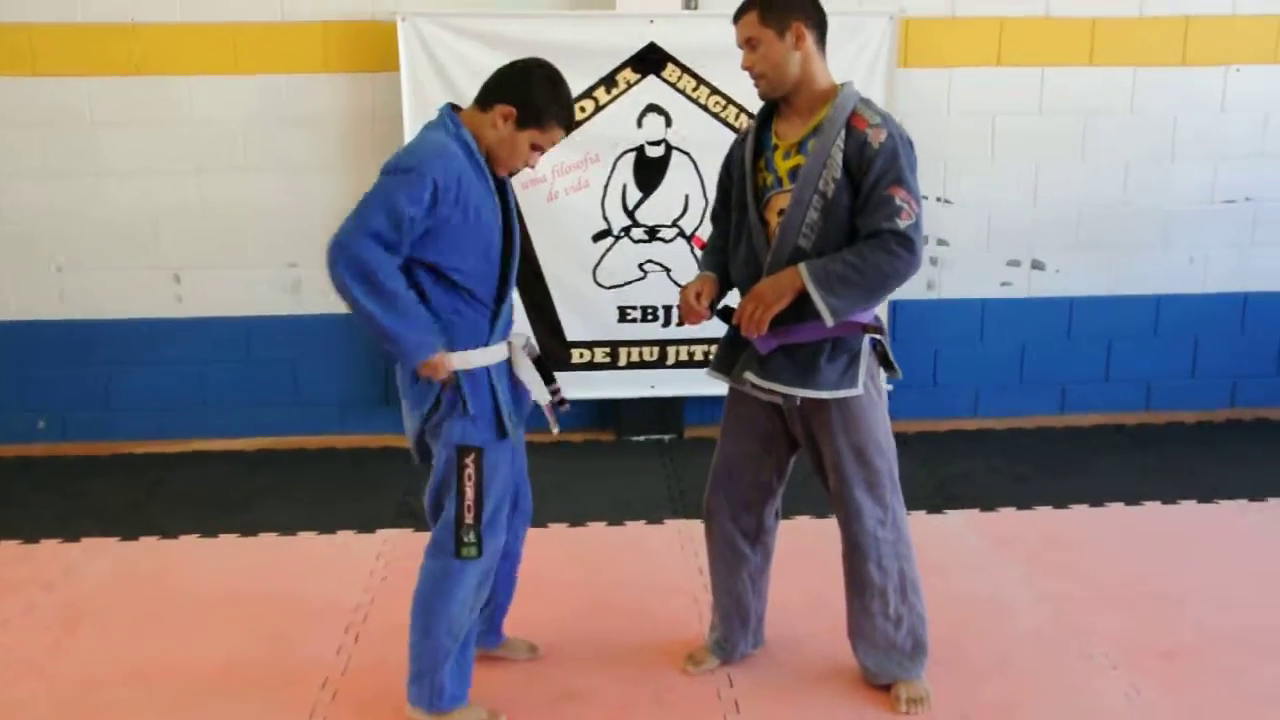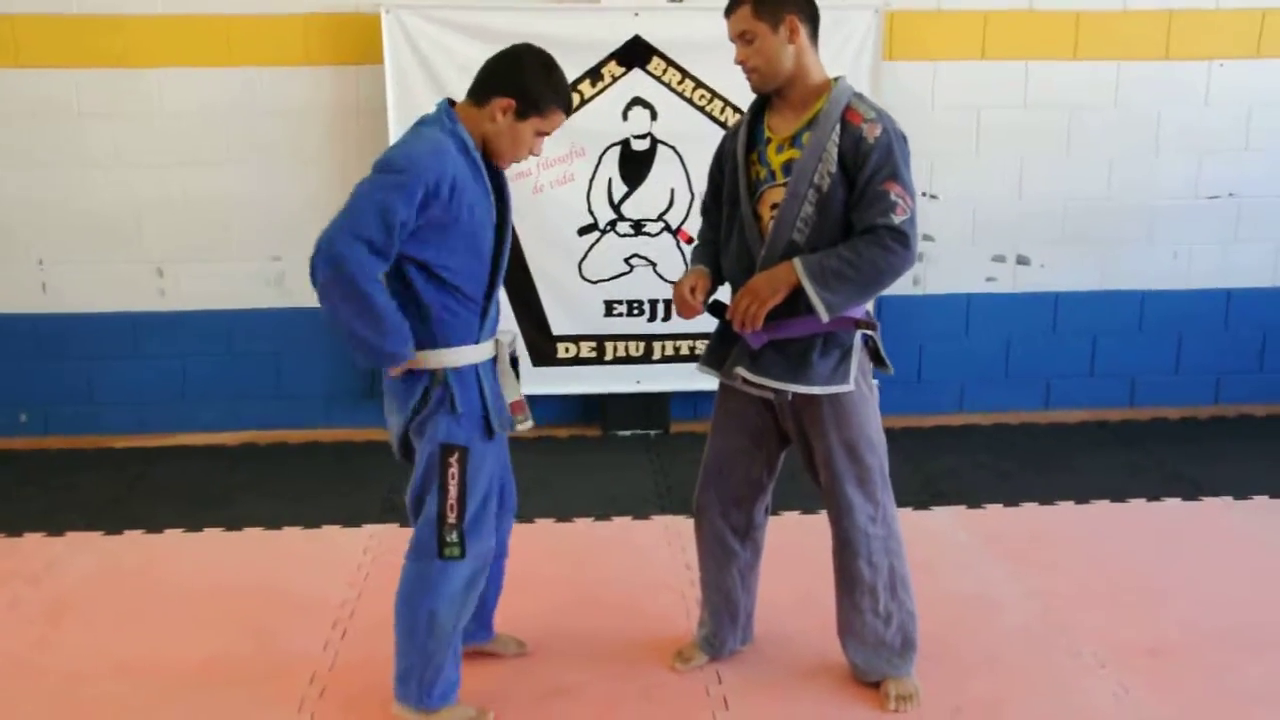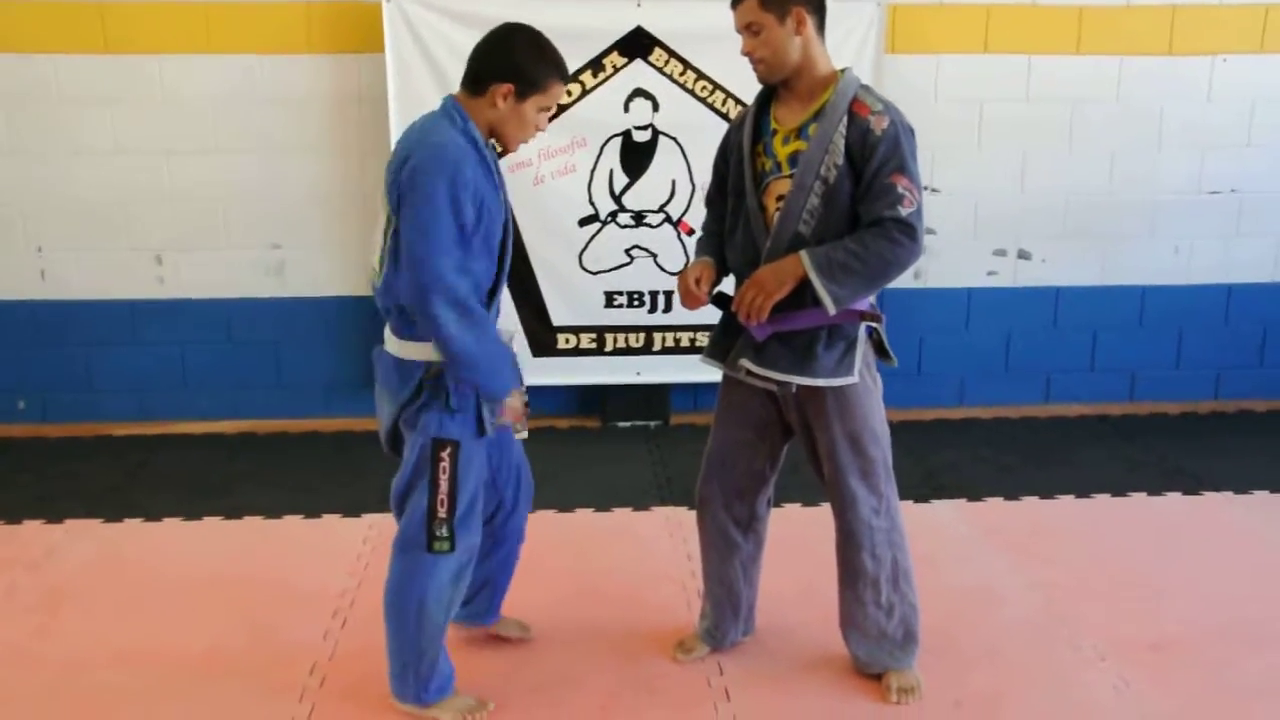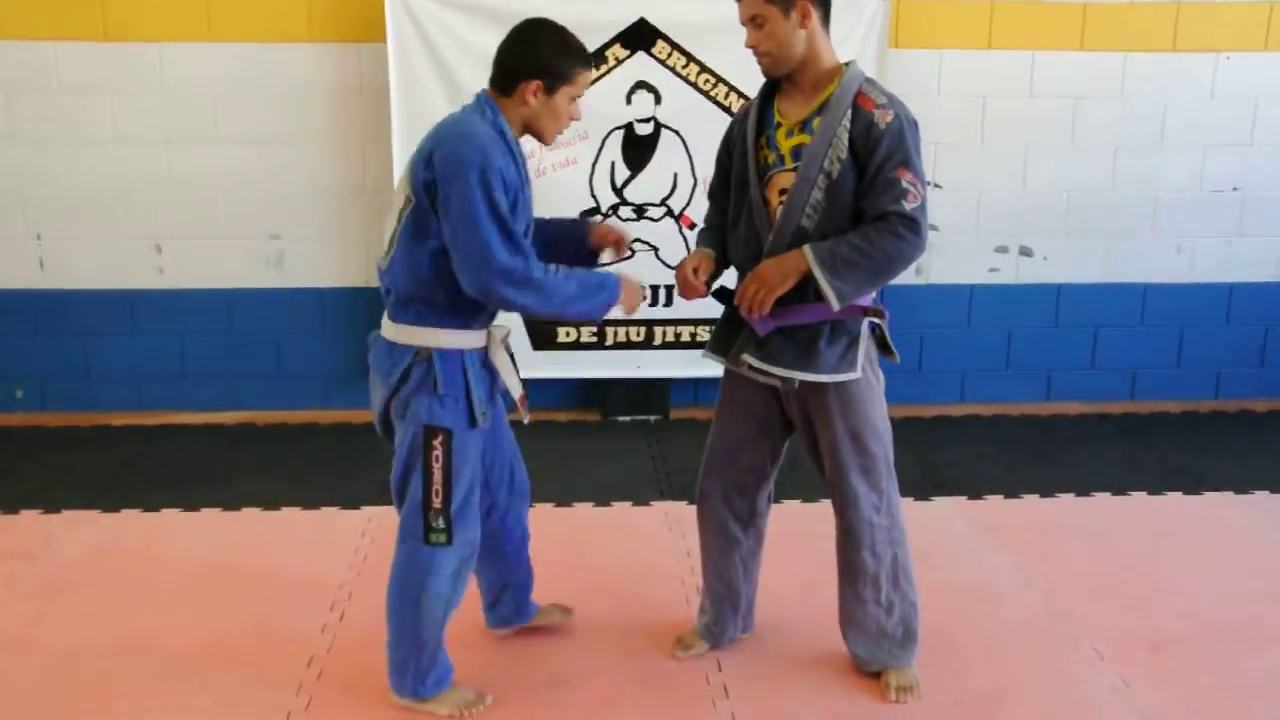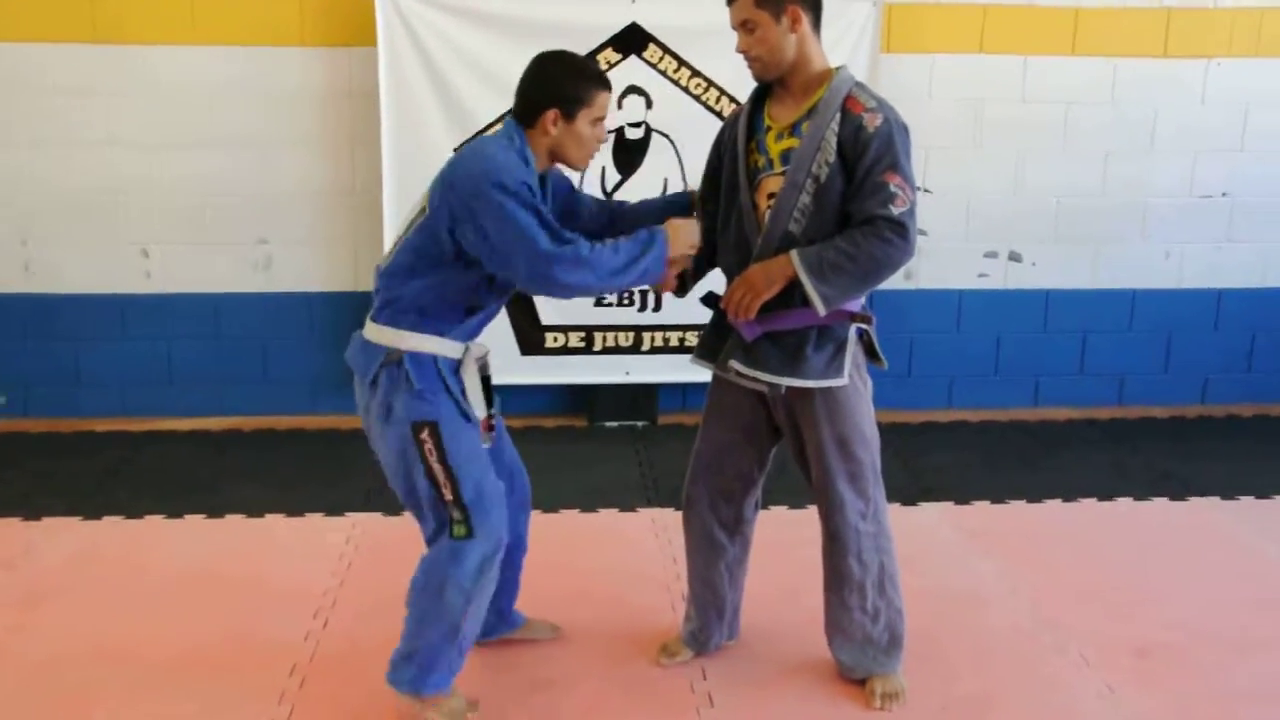
dt=0.2s
person 1, frame 1
left shoulder: (870, 135)
right shoulder: (752, 141)
left elbow: (898, 249)
right elbow: (728, 230)
left wrist: (798, 281)
right wrist: (712, 277)
left hip: (836, 360)
right hip: (759, 355)
left knee: (869, 518)
right knee: (732, 507)
left ankle: (895, 660)
right ankle: (733, 634)
person 1, frame 2
left shoulder: (865, 130)
right shoulder: (743, 135)
left elbow: (893, 244)
right elbow: (718, 223)
left wrist: (792, 276)
right wrist: (703, 272)
left hip: (828, 356)
right hip: (749, 351)
left knee: (860, 515)
right knee: (722, 503)
left ankle: (884, 657)
right ankle: (722, 630)
person 1, frame 3
left shoulder: (871, 122)
right shoulder: (748, 126)
left elbow: (899, 235)
right elbow: (722, 213)
left wrist: (798, 268)
right wrist: (707, 262)
left hip: (833, 348)
right hip: (753, 342)
left knee: (863, 506)
right knee: (725, 494)
left ankle: (886, 648)
right ankle: (724, 621)
person 1, frame 4
left shoulder: (876, 116)
right shoulder: (752, 119)
left elbow: (903, 230)
right elbow: (724, 206)
left wrist: (801, 262)
right wrist: (708, 253)
left hip: (835, 342)
right hip: (755, 336)
left knee: (864, 503)
right knee: (725, 489)
left ankle: (886, 646)
right ankle: (722, 618)
person 1, frame 5
left shoulder: (866, 120)
right shoulder: (743, 123)
left elbow: (891, 235)
right elbow: (714, 213)
left wrist: (787, 268)
right wrist: (686, 257)
left hip: (823, 348)
right hip: (743, 342)
left knee: (850, 509)
right knee: (712, 495)
left ankle: (871, 653)
right ankle: (707, 625)
person 2, frame 1
left shoulder: (475, 159)
right shoulder: (431, 164)
right elbow: (354, 256)
left wrist: (494, 328)
right wrist: (419, 347)
left hip: (491, 372)
right hip: (458, 384)
left knee: (506, 518)
right knee: (467, 542)
left ankle: (481, 633)
person 2, frame 2
left shoulder: (469, 153)
right shoulder: (427, 162)
right elbow: (340, 255)
right wrist: (390, 348)
left hip: (472, 371)
right hip: (445, 383)
left knee: (491, 516)
right knee: (453, 541)
left ankle: (471, 630)
person 2, frame 3
left shoulder: (461, 142)
right shoulder: (442, 157)
right elbow: (433, 287)
left wrist: (492, 370)
right wrist: (495, 378)
left hip: (466, 364)
right hip: (440, 376)
left knee: (507, 491)
right knee: (440, 536)
left ankle: (478, 608)
person 2, frame 4
left shoulder: (484, 139)
right shoulder: (471, 148)
right elbow: (493, 271)
left wrist: (581, 236)
right wrist: (604, 292)
left hip: (462, 355)
right hip: (432, 363)
left knee: (503, 491)
right knee: (440, 530)
left ankle: (511, 607)
person 2, frame 5
left shoulder: (526, 170)
right shoulder: (489, 173)
left elbow: (590, 219)
right elbow: (554, 266)
left wrist: (689, 205)
right wrist: (658, 247)
left hip: (446, 364)
right hip: (409, 370)
left knee: (506, 494)
right knee: (473, 525)
left ankle: (495, 618)
